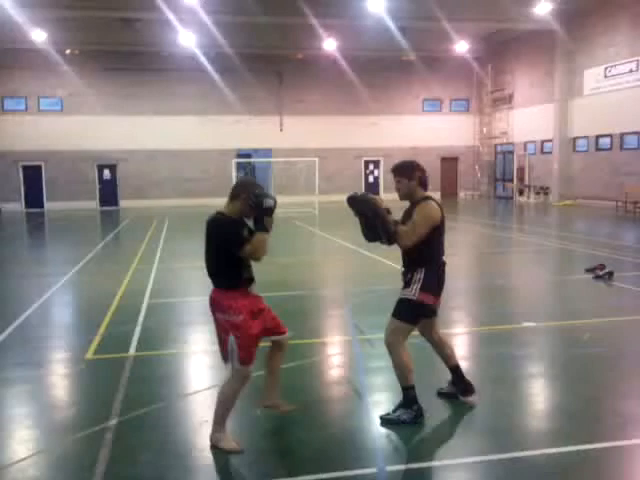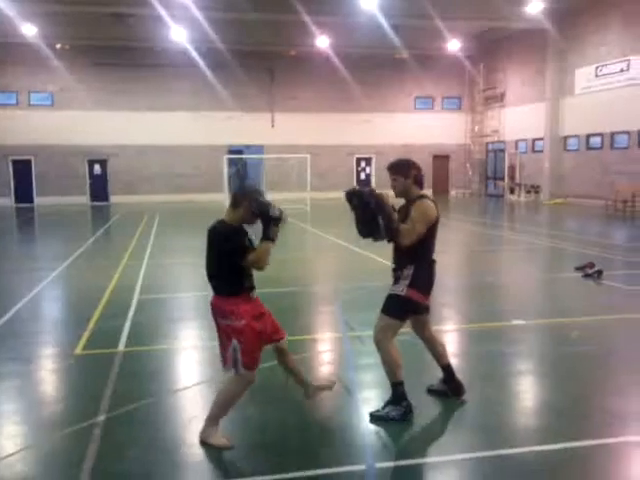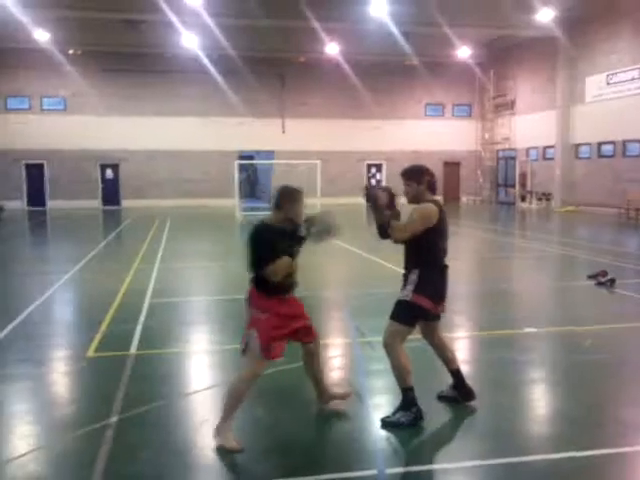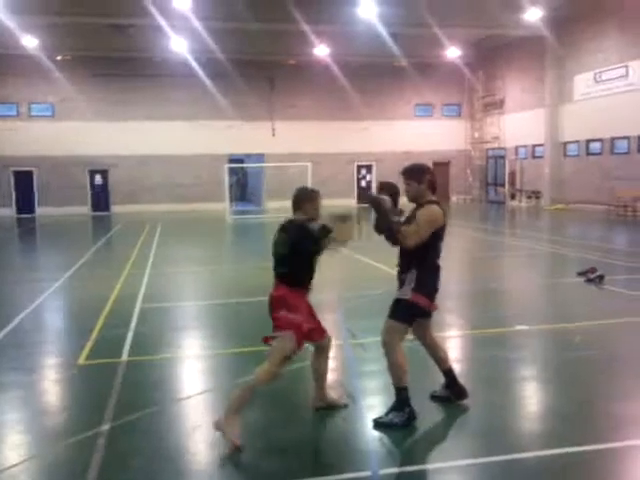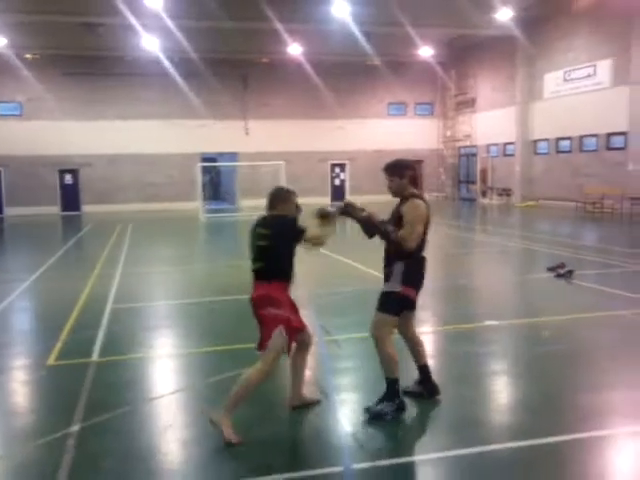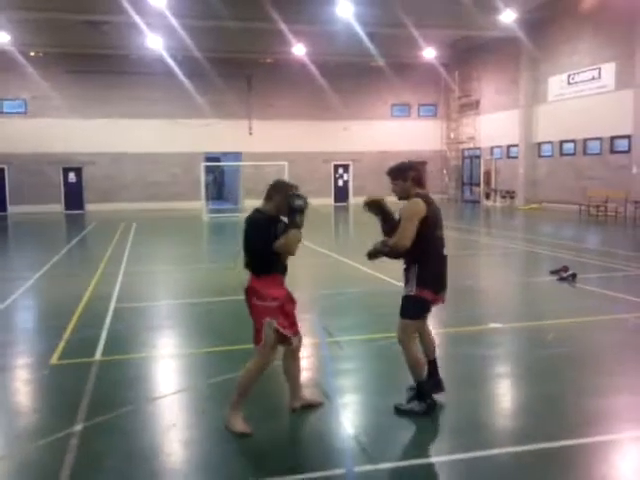
dt=0.2s
person 1, frame 1
left shoulder: (236, 221)
right shoulder: (220, 225)
left elbow: (255, 249)
right elbow: (256, 253)
left wrist: (264, 219)
right wrist: (263, 218)
left hip: (245, 295)
right hip: (229, 302)
left knee: (279, 339)
right knee: (241, 372)
left ankle: (271, 397)
right ankle: (218, 431)
person 1, frame 2
left shoulder: (236, 229)
right shoulder: (223, 233)
left elbow: (251, 257)
right elbow: (259, 263)
left wrist: (269, 227)
right wrist: (270, 227)
left hip: (247, 301)
right hip: (232, 308)
left knee: (280, 346)
right knee: (244, 376)
left ankle: (307, 387)
right ankle: (209, 428)
person 1, frame 3
left shoulder: (289, 226)
right shoulder: (261, 234)
right elbow: (275, 275)
right wrist: (294, 245)
left hip: (288, 300)
right hip: (266, 304)
left knee: (312, 346)
right knee: (254, 368)
left ankle: (324, 396)
right ankle: (224, 427)
person 1, frame 4
left shoulder: (291, 228)
right shoulder: (302, 231)
right elbow: (338, 237)
left hip: (294, 297)
right hip: (289, 301)
left knee: (323, 342)
right knee: (276, 364)
left ankle: (321, 397)
right ankle: (230, 417)
person 1, frame 5
left shoulder: (263, 225)
right shoulder: (283, 223)
right elbow: (317, 239)
left wrist: (309, 225)
right wrist: (328, 222)
left hip: (274, 294)
right hip: (272, 297)
left knee: (304, 340)
right knee: (268, 362)
left ankle: (297, 396)
right ankle: (224, 414)
person 1, frame 6
left shoulder: (272, 218)
right shoulder: (259, 221)
left elbow: (285, 246)
right elbow: (288, 249)
left wrist: (293, 219)
right wrist: (296, 217)
left hip: (276, 287)
right hip: (264, 290)
left knee: (293, 342)
right knee: (264, 355)
left ankle: (296, 397)
right ankle: (234, 412)
person 2, frame 1
left shoulder: (428, 207)
right shoulder: (414, 208)
left elbow: (405, 240)
right elbow: (398, 237)
left wrist: (384, 214)
left hip: (423, 279)
right hip: (421, 278)
left knee: (394, 339)
right knee: (430, 333)
left ankle: (411, 405)
right ankle: (461, 383)
person 2, frame 2
left shoulder: (424, 206)
right shoulder: (409, 205)
left elbow: (405, 239)
right elbow: (392, 234)
left wrist: (387, 210)
left hip: (412, 277)
right hip: (415, 275)
left knee: (382, 335)
right knee: (423, 330)
left ankle: (400, 402)
right ankle: (451, 382)
person 2, frame 3
left shoulder: (427, 209)
right shoulder: (429, 210)
left elbow: (396, 234)
right elbow: (404, 234)
left wrist: (380, 205)
right wrist: (390, 208)
left hip: (421, 283)
right hip: (432, 280)
left knee: (392, 341)
right knee: (433, 336)
left ankle: (410, 408)
right ankle: (461, 388)
person 2, frame 4
left shoulder: (431, 212)
right shoulder: (419, 210)
left elbow: (407, 241)
right elbow: (396, 236)
left wrist: (386, 212)
right wrist: (385, 211)
left hip: (417, 281)
right hip: (420, 279)
left knee: (390, 340)
right knee: (424, 335)
left ankle: (403, 407)
right ankle: (454, 387)
person 2, frame 5
left shoulder: (415, 205)
right shoulder: (407, 204)
left elbow: (408, 242)
right elbow: (391, 232)
left wrist: (375, 223)
right wrist: (364, 217)
left hip: (404, 274)
right hip: (405, 273)
left knee: (380, 332)
right knee: (406, 329)
left ankle: (393, 397)
right ankle: (427, 383)
person 2, frame 6
left shoulder: (414, 204)
right shoulder: (426, 202)
left elbow: (401, 244)
right elbow: (402, 233)
left wrist: (379, 249)
right wrist: (384, 214)
left hip: (423, 275)
right hip: (434, 272)
left knee: (405, 337)
right knee: (420, 326)
left ankle: (423, 398)
right ankle: (432, 378)
